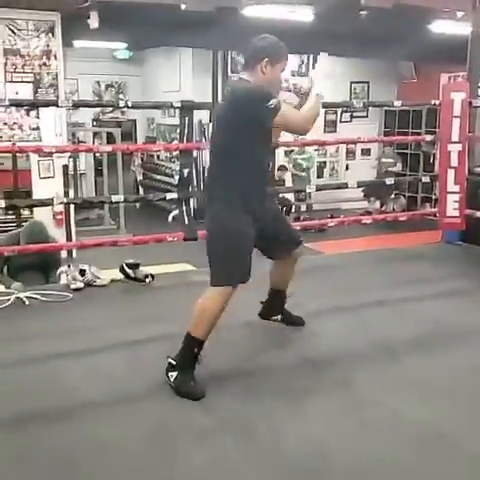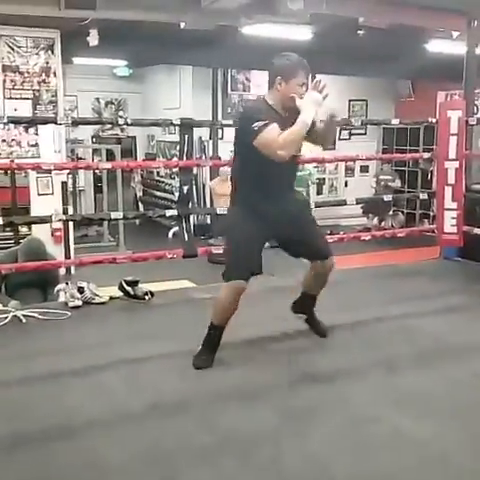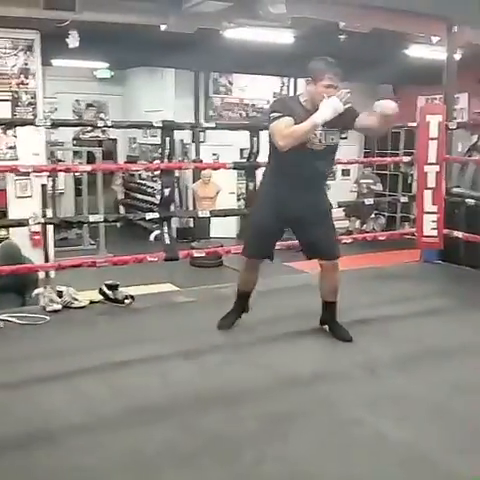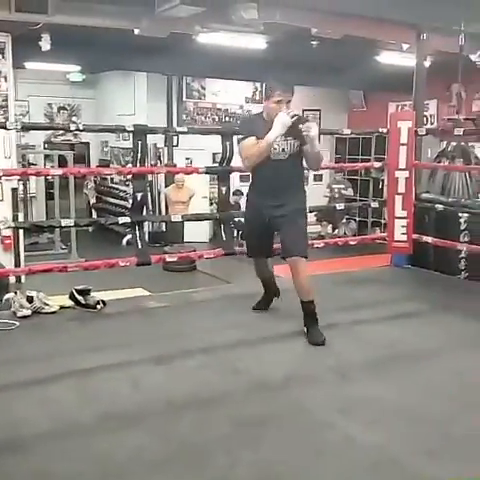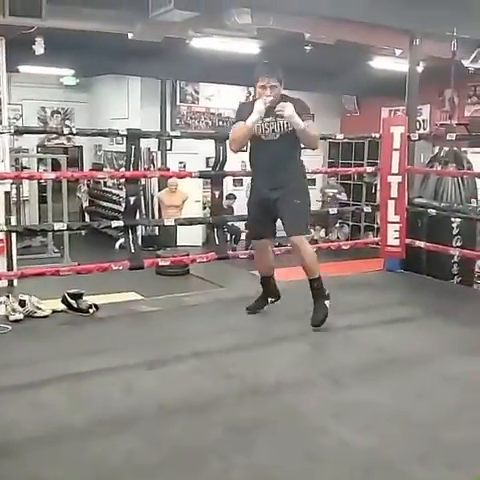
dt=0.3s
person 1, frame 1
left shoulder: (244, 92)
right shoulder: (251, 95)
left elbow: (268, 129)
right elbow: (301, 125)
right wrist: (316, 89)
left hip: (253, 197)
right hip: (230, 203)
left knee: (289, 250)
right knee: (225, 286)
left ankle: (273, 308)
right ankle: (180, 365)
person 1, frame 2
left shoulder: (297, 111)
right shoulder: (252, 113)
left elbow: (327, 142)
right elbow: (280, 150)
left wrist: (326, 120)
right wrist: (308, 114)
left hip: (285, 201)
right hip: (249, 208)
left knee: (324, 262)
right knee: (237, 283)
left ankle: (304, 306)
right ankle: (210, 343)
person 1, frame 3
left shoulder: (341, 112)
right shoulder: (283, 106)
left elbow: (376, 126)
right elbow: (284, 141)
left wrist: (387, 112)
right wrist: (321, 115)
left hip: (312, 198)
right hip: (275, 196)
left knee: (330, 261)
right knee: (252, 257)
left ankle: (329, 319)
right ankle: (240, 306)
person 1, frame 4
left shoulder: (299, 124)
right shoulder: (251, 124)
left elbow: (315, 165)
right elbow: (248, 161)
left wrist: (313, 142)
right wrist: (274, 132)
left hip: (291, 202)
right hip: (259, 201)
left knee: (297, 259)
right knee: (258, 256)
left ankle: (311, 321)
right ankle: (270, 291)
person 1, frame 5
left shoulder: (296, 105)
right shoulder: (246, 108)
left elbow: (313, 143)
right elbow: (235, 145)
left wrist: (295, 120)
right wrist: (255, 118)
left hip: (291, 184)
right hip: (261, 185)
left knee: (297, 238)
right knee: (261, 242)
left ankle: (320, 296)
right ankle: (269, 291)
